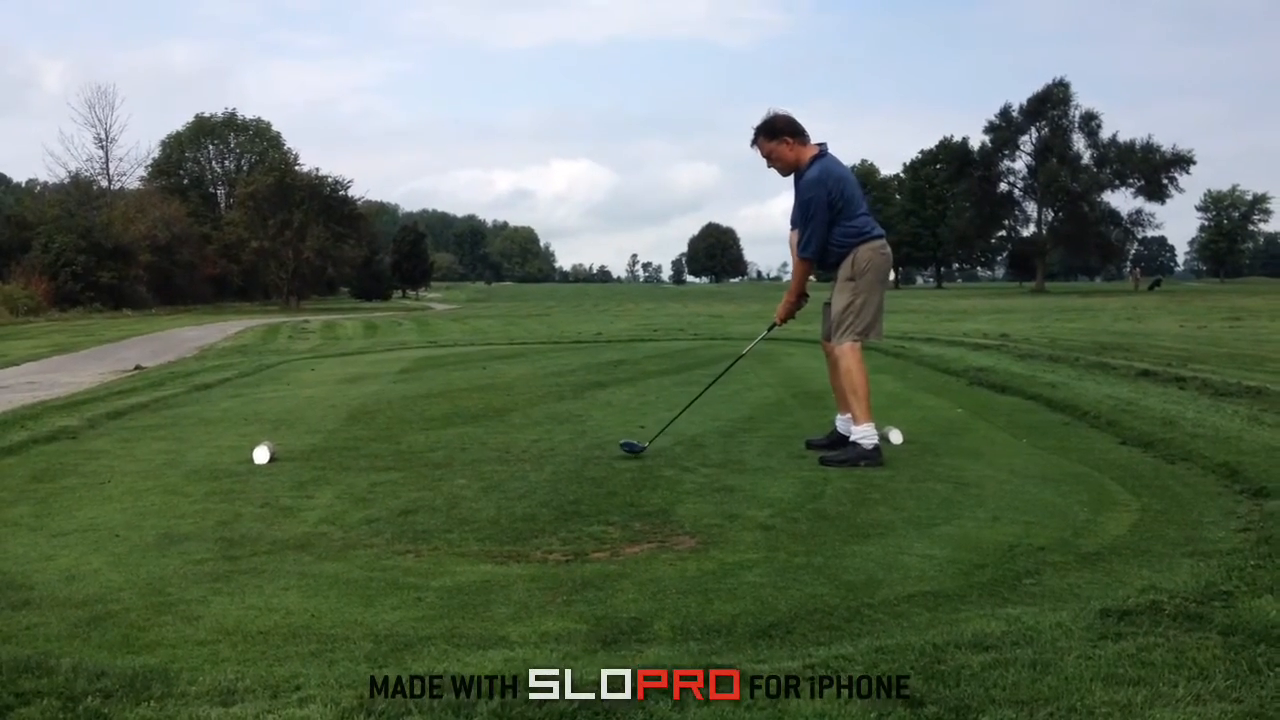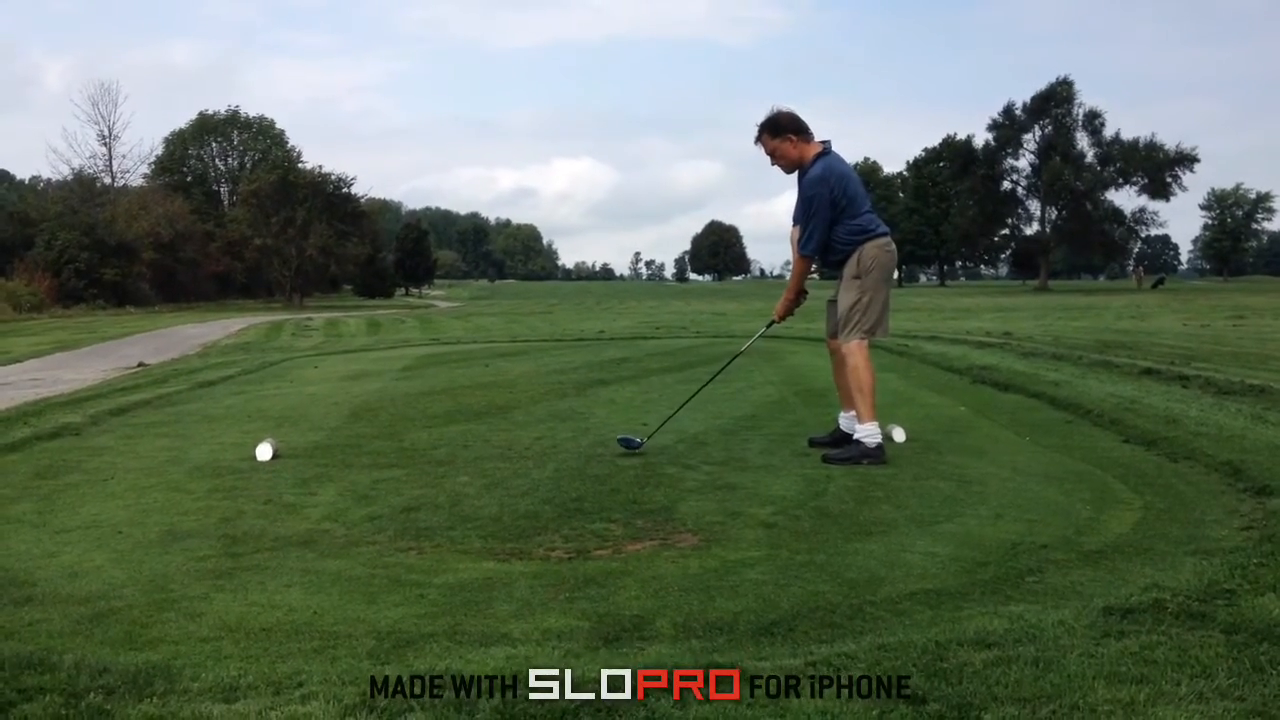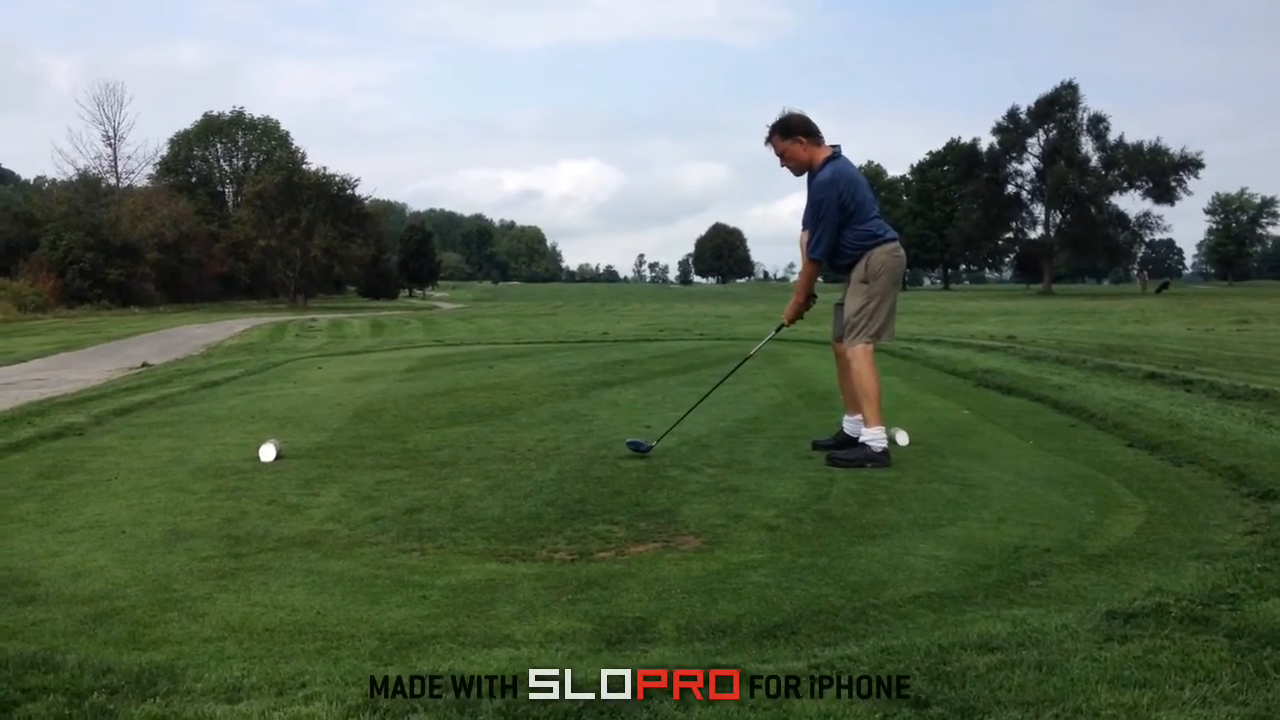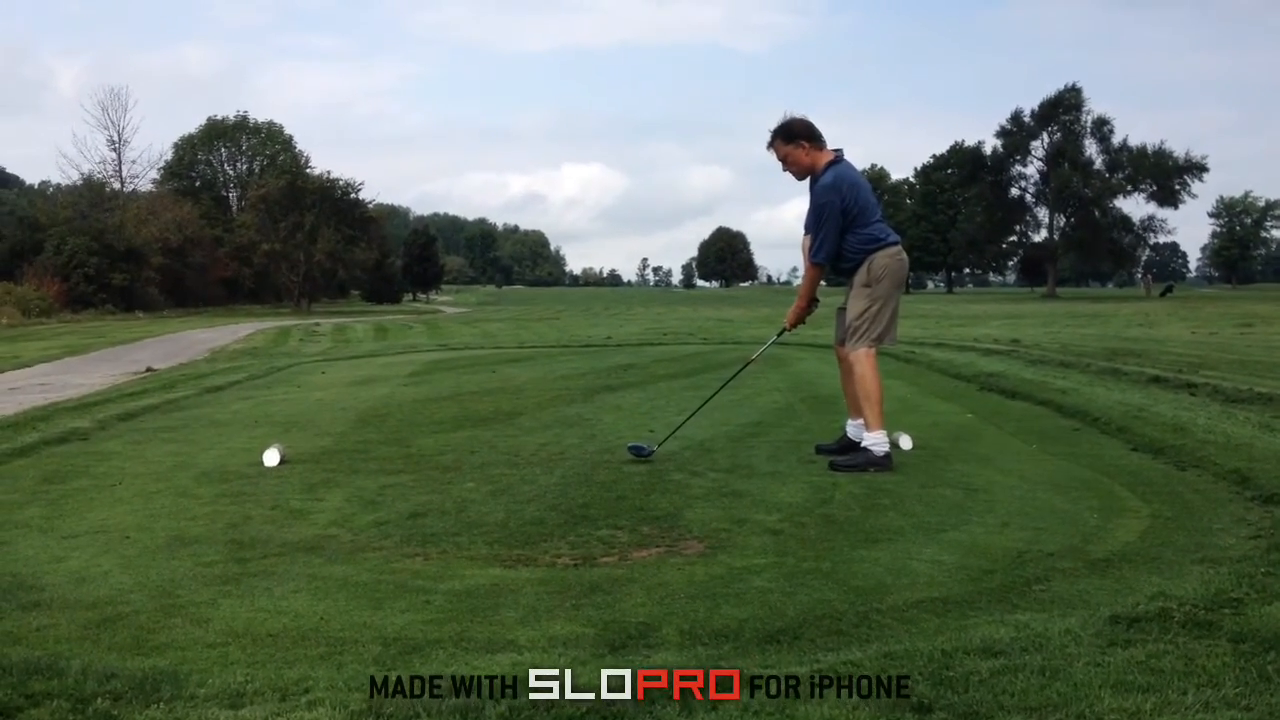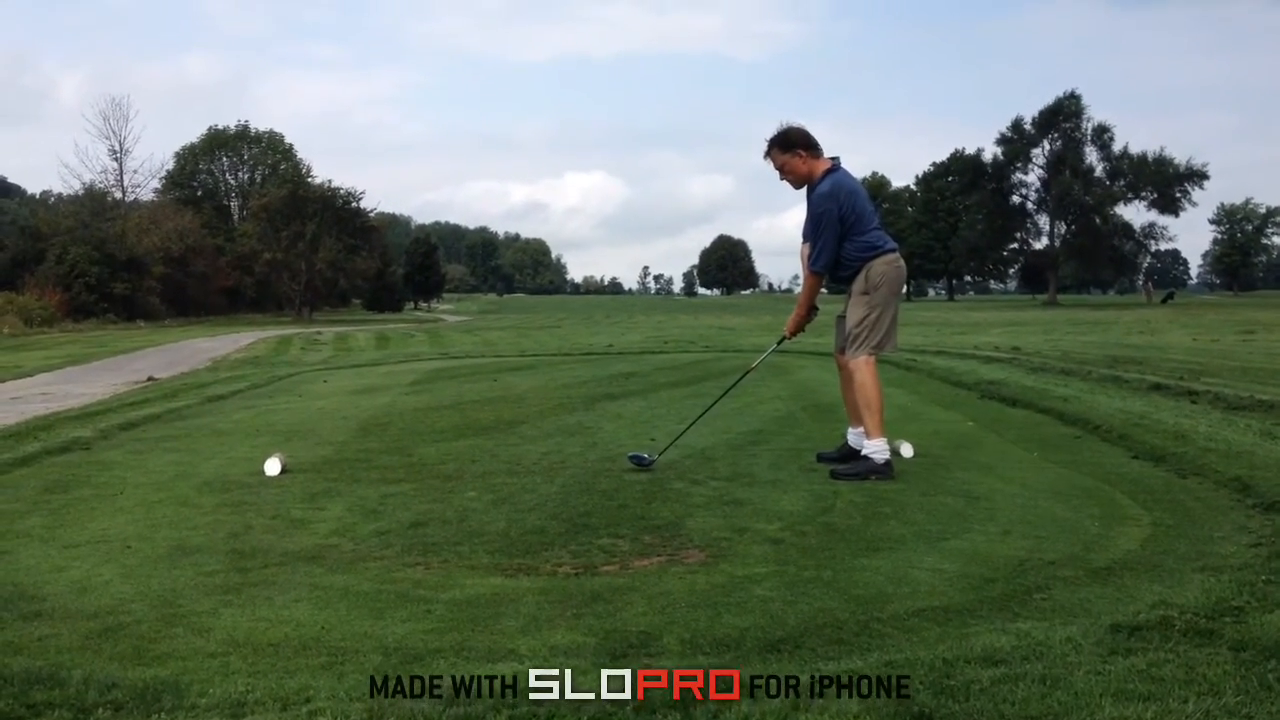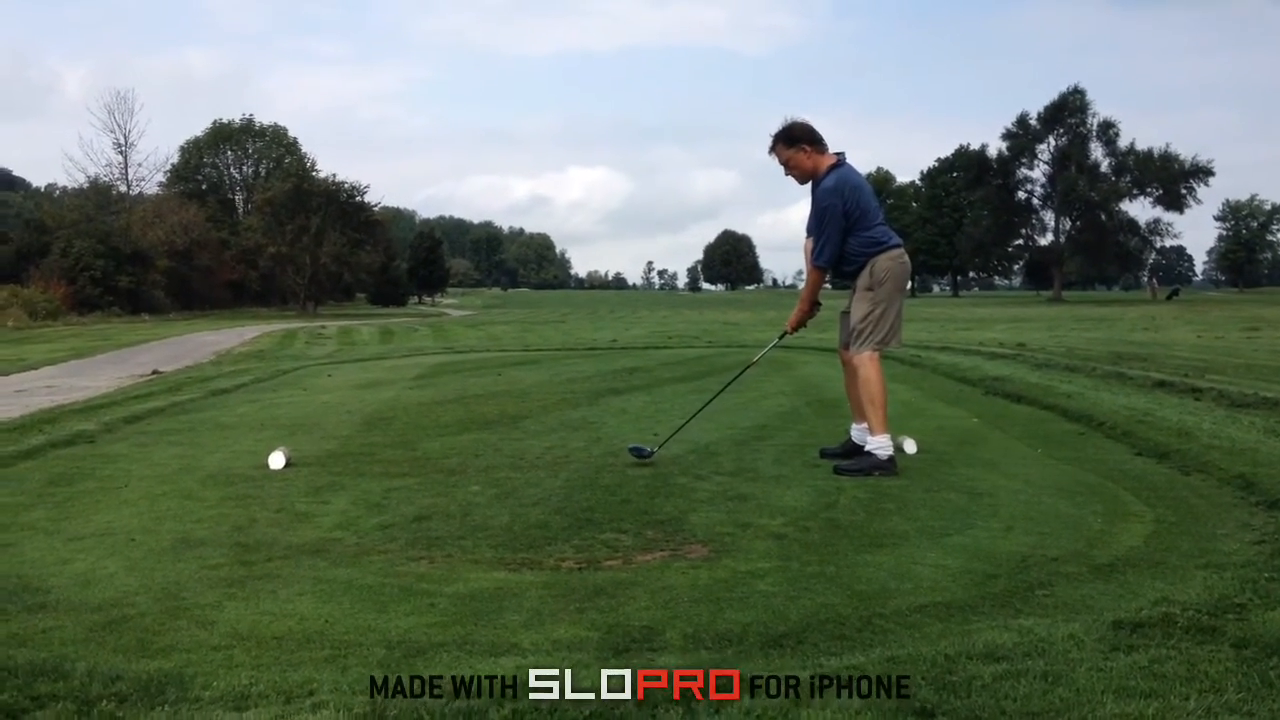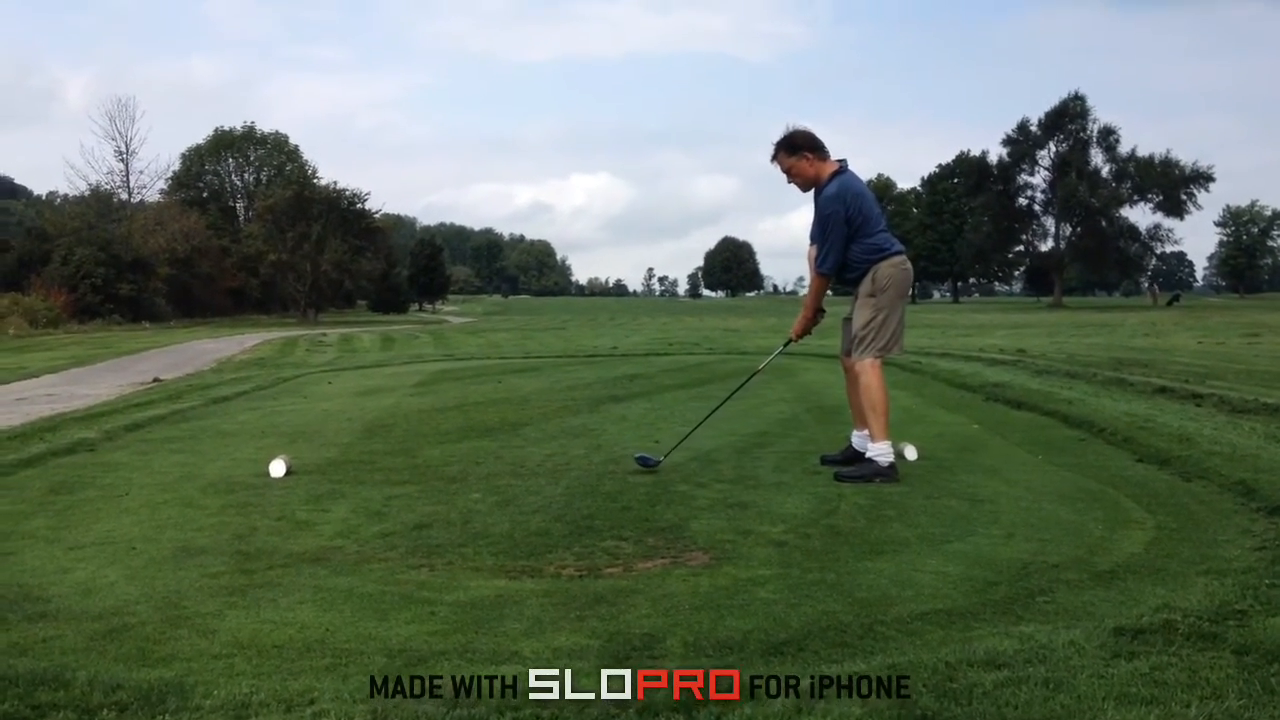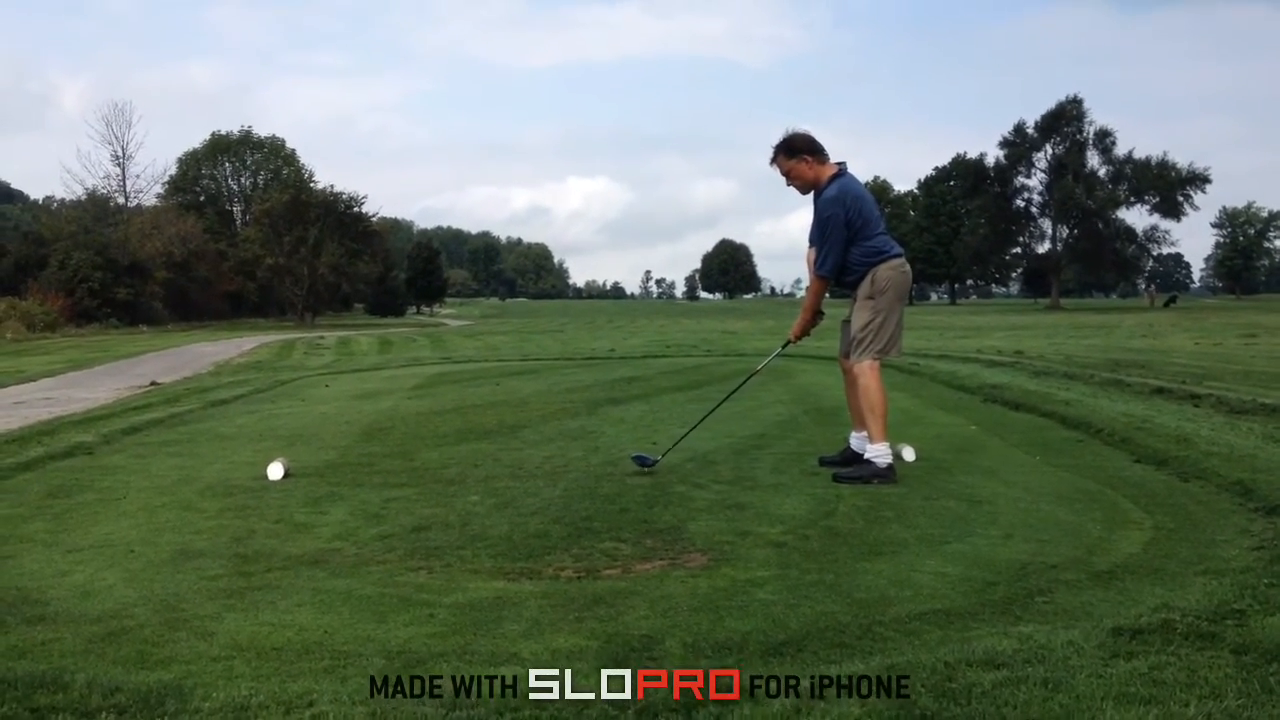
dt=0.3s
person 1, frame 1
left shoulder: (816, 179)
right shoulder: (813, 168)
left elbow: (809, 249)
right elbow: (798, 231)
left wrist: (791, 298)
right wrist: (798, 287)
left hip: (862, 258)
right hip: (853, 260)
left knee: (846, 344)
right knee: (831, 343)
left ankle: (866, 441)
right ankle: (846, 428)
person 1, frame 2
left shoulder: (819, 177)
right shoulder: (817, 165)
left elbow: (810, 246)
right elbow: (800, 229)
left wrist: (790, 295)
right wrist: (798, 285)
left hip: (867, 256)
right hip: (857, 257)
left knee: (852, 342)
right knee: (836, 341)
left ankle: (869, 439)
right ankle: (849, 426)
person 1, frame 3
left shoulder: (827, 181)
right shoulder: (827, 169)
left elbow: (818, 250)
right elbow: (809, 232)
left wrist: (799, 299)
right wrist: (805, 287)
left hip: (875, 261)
right hip: (865, 262)
left knee: (858, 346)
right knee: (842, 345)
left ankle: (874, 443)
right ankle: (853, 429)
person 1, frame 4
left shoulder: (830, 185)
right shoulder: (830, 173)
left elbow: (821, 254)
right elbow: (812, 237)
left wrist: (801, 304)
right wrist: (807, 291)
left hip: (878, 264)
right hip: (868, 265)
left knee: (860, 349)
right knee: (844, 348)
left ankle: (877, 447)
right ankle: (856, 434)
person 1, frame 5
left shoulder: (827, 193)
right shoulder: (827, 181)
left elbow: (820, 263)
right elbow: (810, 245)
left wrist: (801, 311)
right wrist: (807, 300)
left hip: (876, 272)
right hip: (866, 273)
left knee: (860, 357)
right knee: (844, 356)
left ankle: (877, 455)
right ankle: (857, 442)
person 1, frame 6
left shoulder: (831, 188)
right shoulder: (832, 176)
left elbow: (823, 258)
right elbow: (814, 241)
left wrist: (803, 307)
right wrist: (810, 296)
left hip: (880, 267)
right hip: (872, 268)
left knee: (864, 353)
right knee: (849, 352)
left ankle: (881, 451)
right ankle: (861, 437)
person 1, frame 7
left shoulder: (834, 195)
right shoulder: (834, 183)
left elbow: (826, 265)
right elbow: (817, 247)
left wrist: (807, 314)
right wrist: (814, 302)
left hip: (883, 274)
right hip: (873, 276)
left knee: (866, 360)
right knee: (850, 358)
left ankle: (881, 458)
right ankle: (862, 444)
person 1, frame 8
left shoulder: (834, 198)
right shoulder: (833, 185)
left elbow: (826, 267)
right elbow: (816, 250)
left wrist: (806, 316)
right wrist: (812, 303)
left hip: (881, 276)
right hip: (872, 278)
left knee: (865, 362)
right knee: (849, 360)
left ankle: (880, 459)
right ankle: (860, 445)
